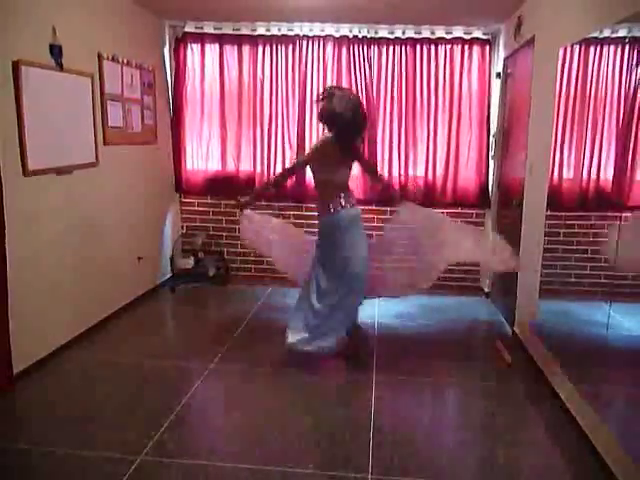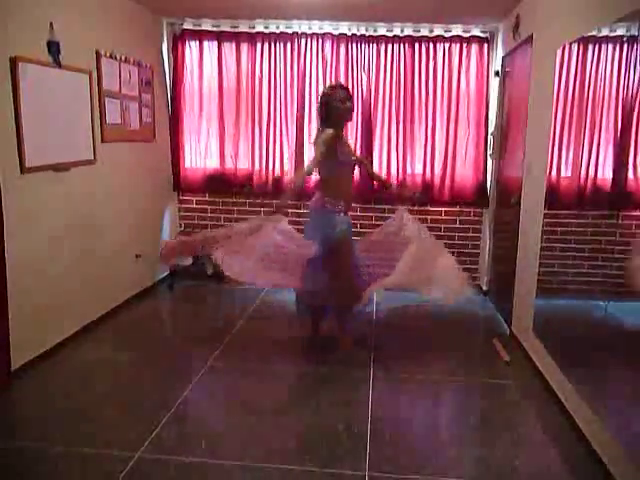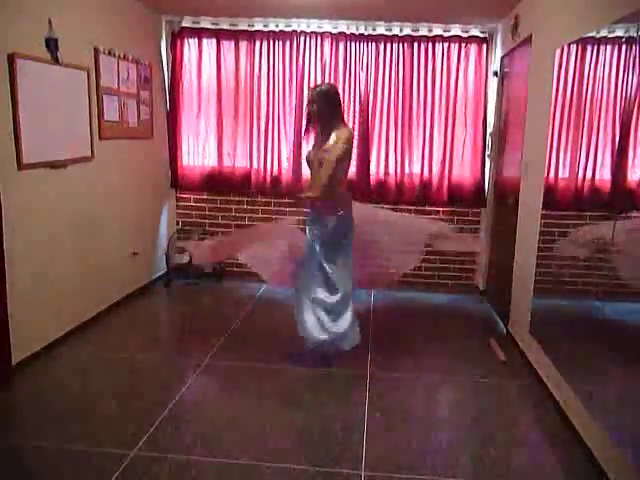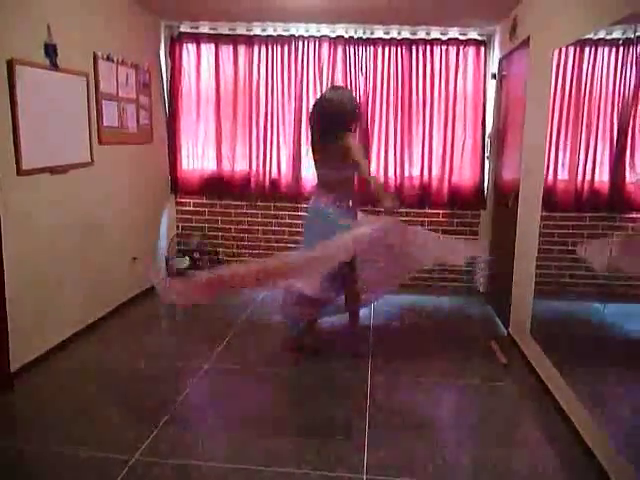
dt=0.7s
person 1, frame 1
left shoulder: (327, 142)
right shoulder: (349, 141)
left elbow: (290, 172)
right elbow: (373, 171)
left wrist: (252, 197)
right wrist: (394, 192)
left hip: (336, 215)
right hip: (347, 209)
left knee: (330, 278)
right knee: (329, 275)
right ankle: (349, 327)
person 1, frame 2
left shoulder: (340, 137)
right shoulder: (327, 135)
left elbow: (361, 165)
right elbow: (309, 167)
left wrist: (385, 182)
right wrist: (288, 196)
left hip: (335, 211)
right hip: (330, 212)
left knee: (325, 275)
right knee: (348, 279)
left ankle: (316, 332)
right ankle: (342, 337)
person 1, frame 3
left shoulder: (344, 134)
right shoulder: (319, 134)
left elbow: (331, 162)
left wrist: (314, 190)
right wrist: (312, 191)
left hip: (335, 213)
right hip: (316, 212)
left knee: (331, 278)
right knee: (310, 273)
left ankle: (328, 341)
right ankle: (323, 335)
person 1, frame 4
left shoulder: (317, 138)
right shoulder: (348, 139)
right elbow: (365, 171)
right wrist: (386, 199)
left hip: (318, 209)
right hip: (339, 212)
left knee: (321, 276)
right knee: (347, 276)
left ankle: (302, 334)
